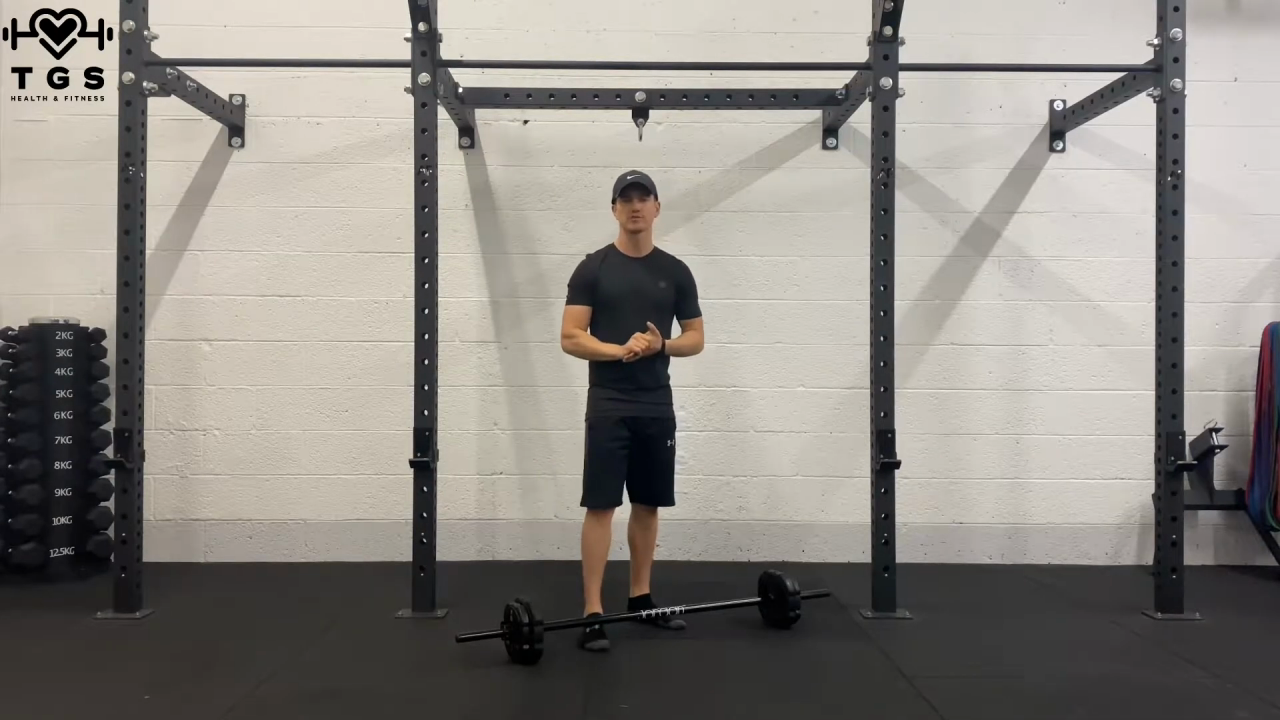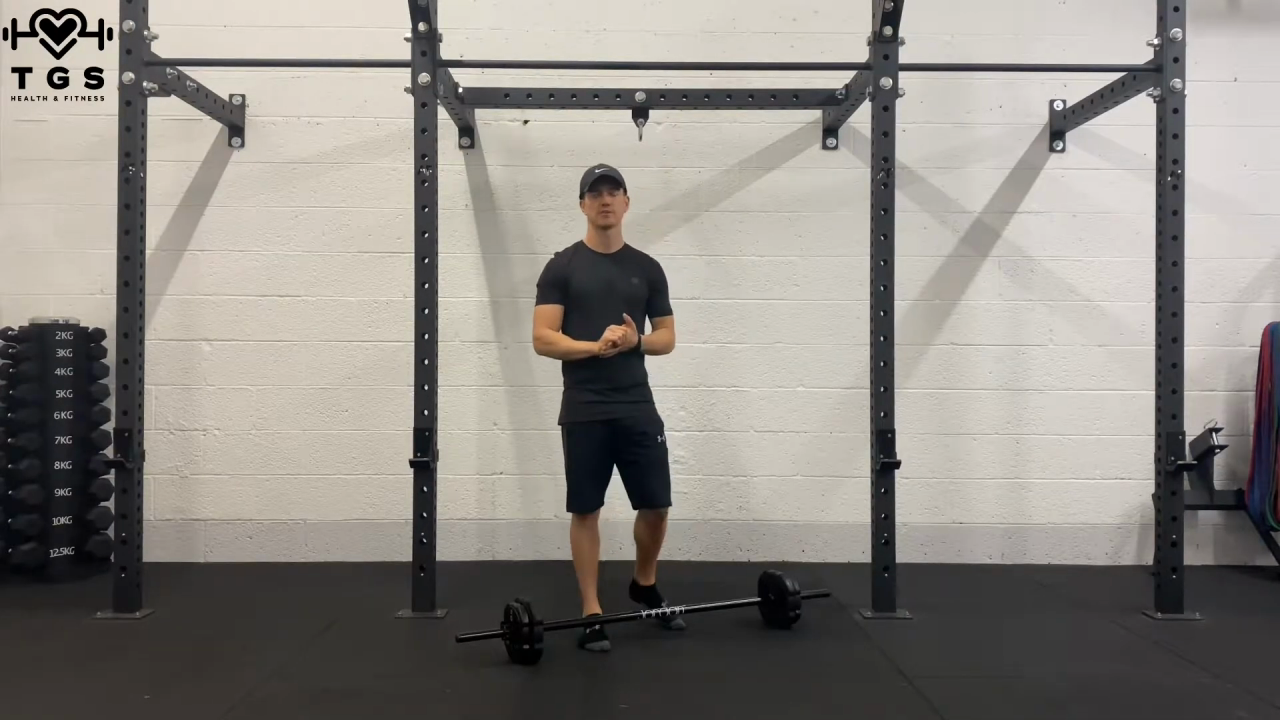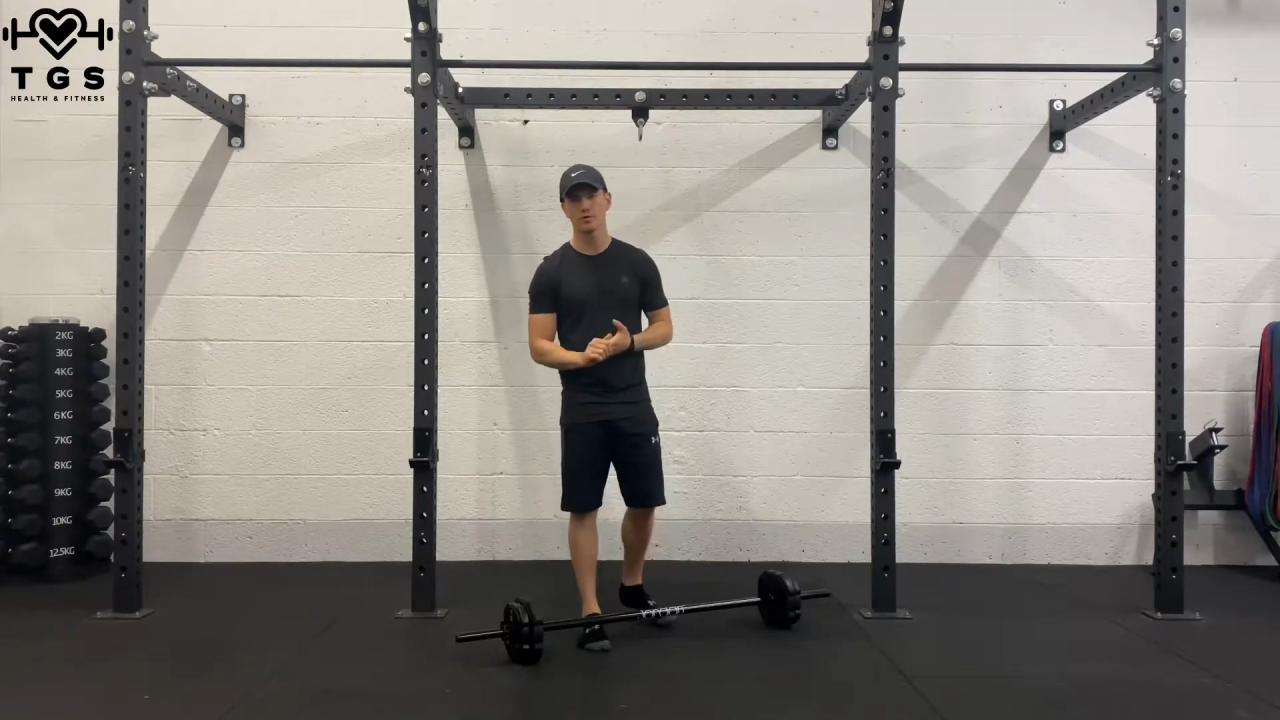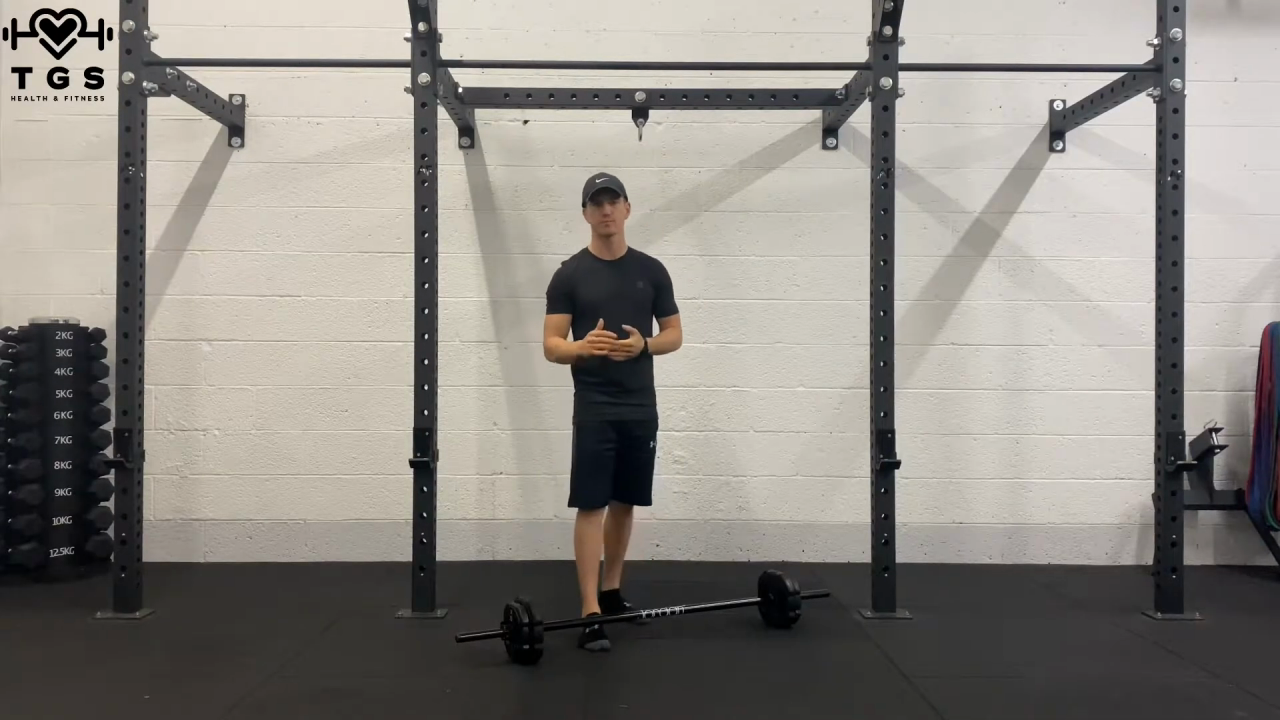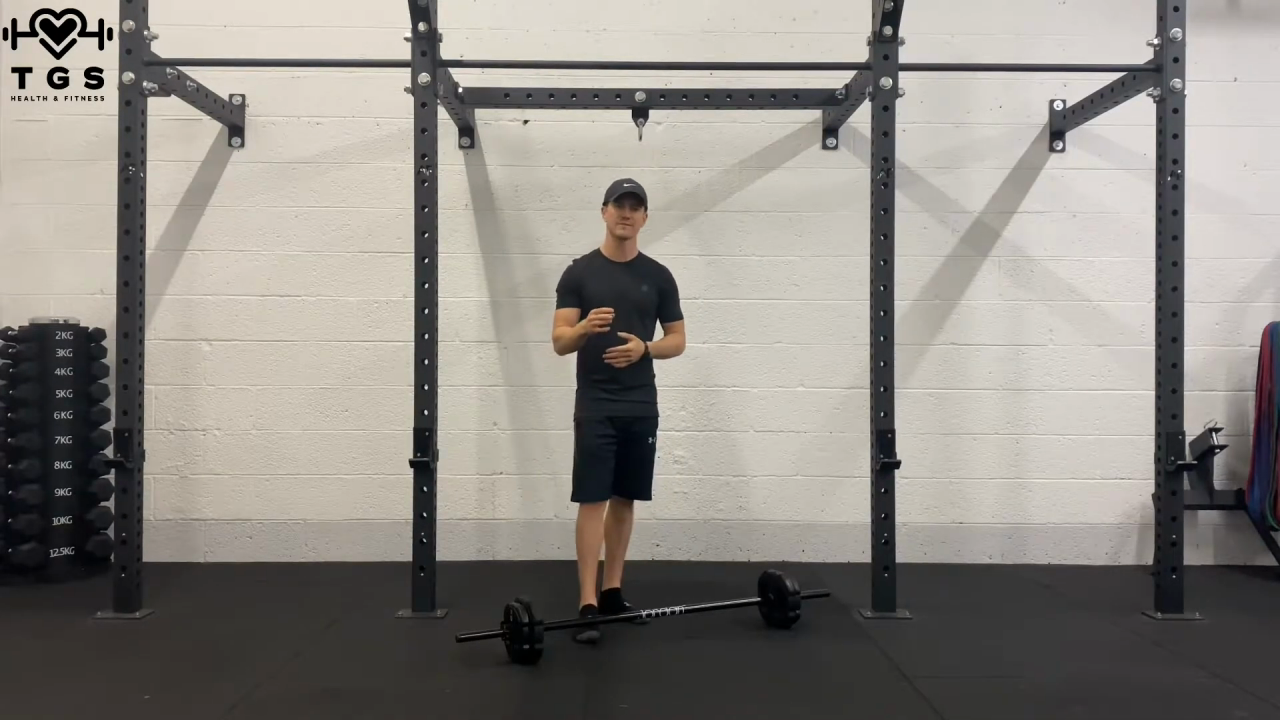
dt=0.5s
person 1, frame 1
left shoulder: (675, 271)
right shoulder: (593, 268)
left elbow: (696, 338)
right elbow: (571, 337)
left wrist: (660, 344)
right wrist: (620, 350)
left hip: (657, 406)
right hip: (608, 405)
left knee: (648, 505)
right knee: (600, 505)
left ankle: (640, 597)
right ankle: (593, 611)
person 1, frame 2
left shoulder: (647, 268)
right shoulder: (562, 266)
left elbow: (667, 338)
right elbow: (543, 338)
left wrist: (635, 339)
right wrist: (596, 346)
left hip: (637, 406)
right hip: (584, 410)
left knee: (656, 505)
right knee: (585, 510)
left ankle: (645, 584)
right ankle: (591, 613)
person 1, frame 3
left shoulder: (637, 262)
right shoulder: (552, 271)
left elbow: (664, 327)
right elbow: (539, 345)
left wrist: (629, 342)
right wrist: (581, 358)
left hip: (635, 405)
right hip: (583, 411)
left knee: (645, 503)
right knee: (583, 510)
left ankle: (632, 586)
right ankle: (590, 612)
person 1, frame 4
left shoulder: (651, 270)
right shoulder: (570, 274)
left elbow: (674, 333)
right elbow: (551, 346)
left wrist: (643, 344)
right wrist: (583, 349)
left hip: (640, 407)
right hip: (594, 407)
left knee: (624, 503)
right knee: (591, 506)
left ankle: (611, 590)
right ankle: (591, 612)
person 1, frame 5
left shoulder: (658, 276)
right shoulder: (579, 271)
left elbow: (677, 339)
right elbow: (559, 341)
left wrist: (643, 348)
right wrist: (585, 327)
left hip: (641, 405)
right hip: (595, 404)
left knee: (624, 499)
right knee: (592, 501)
left ankle: (613, 590)
right ankle: (588, 603)
